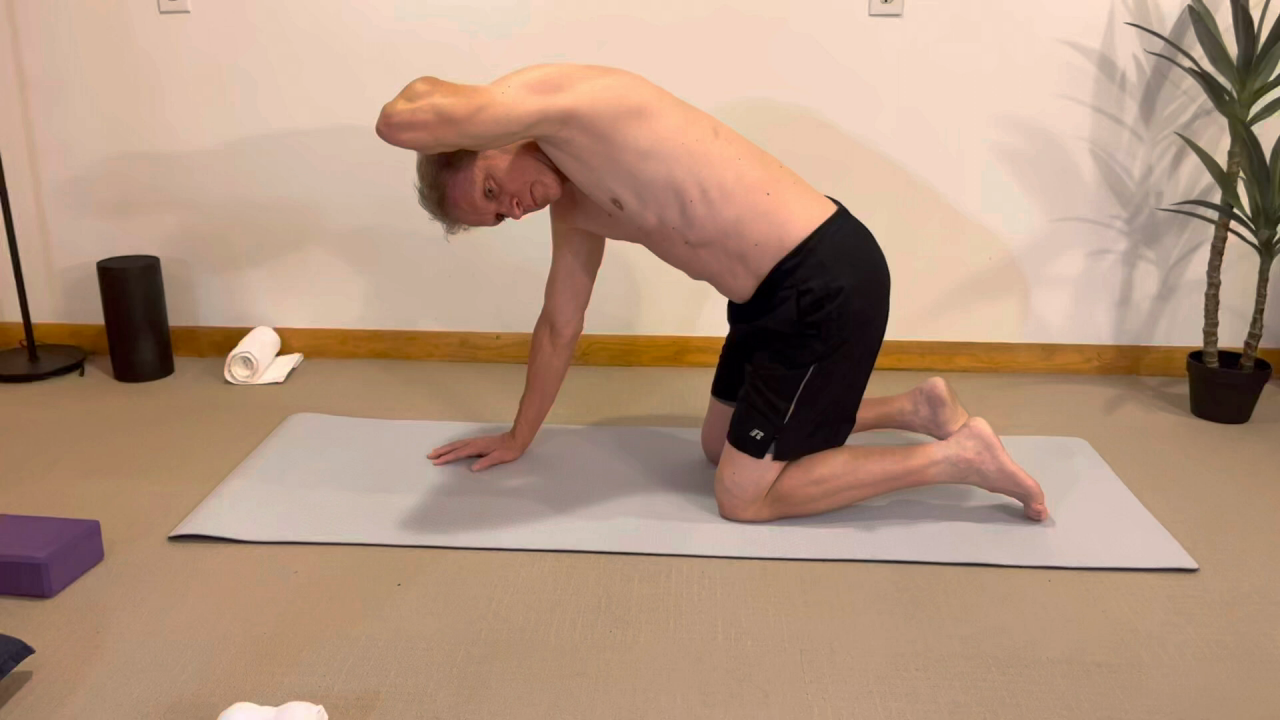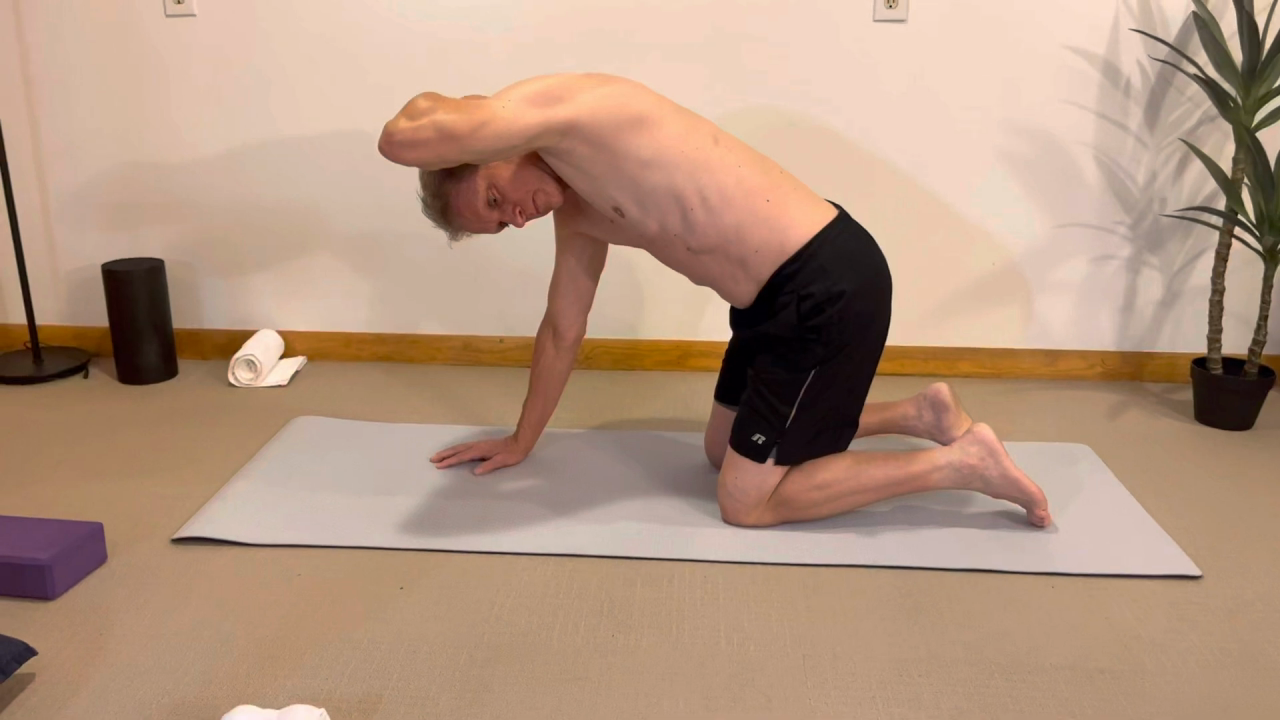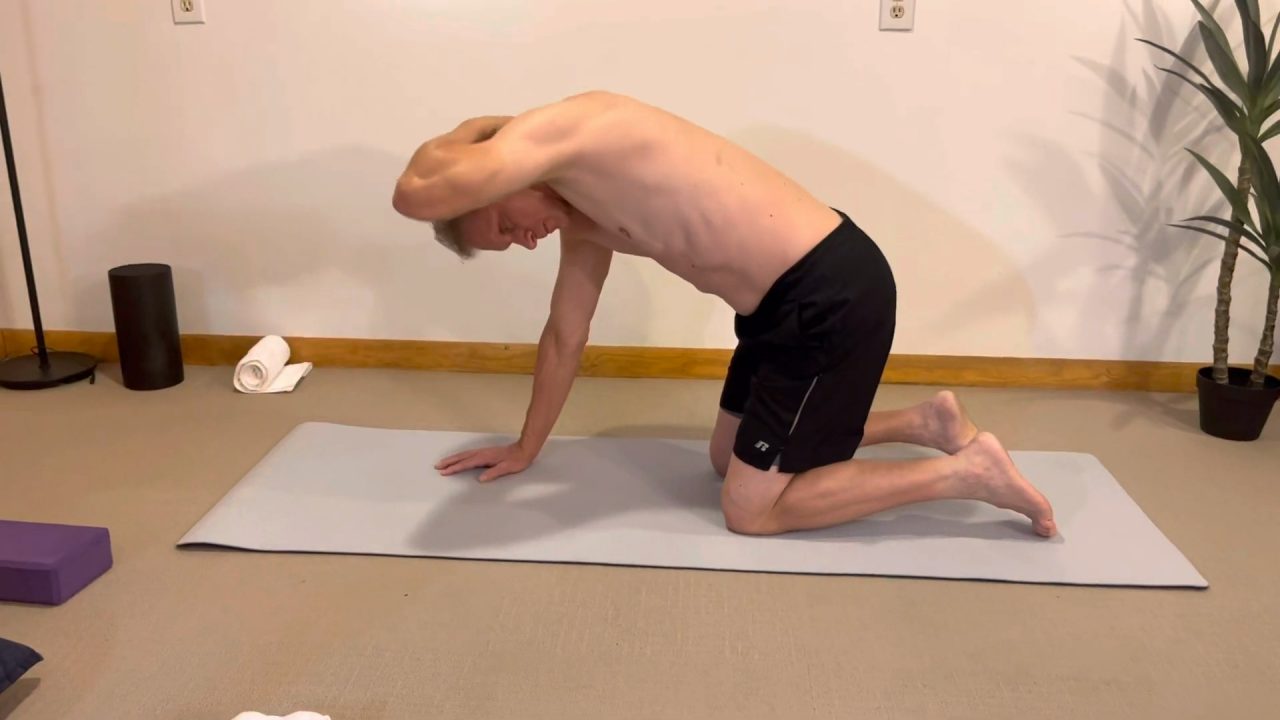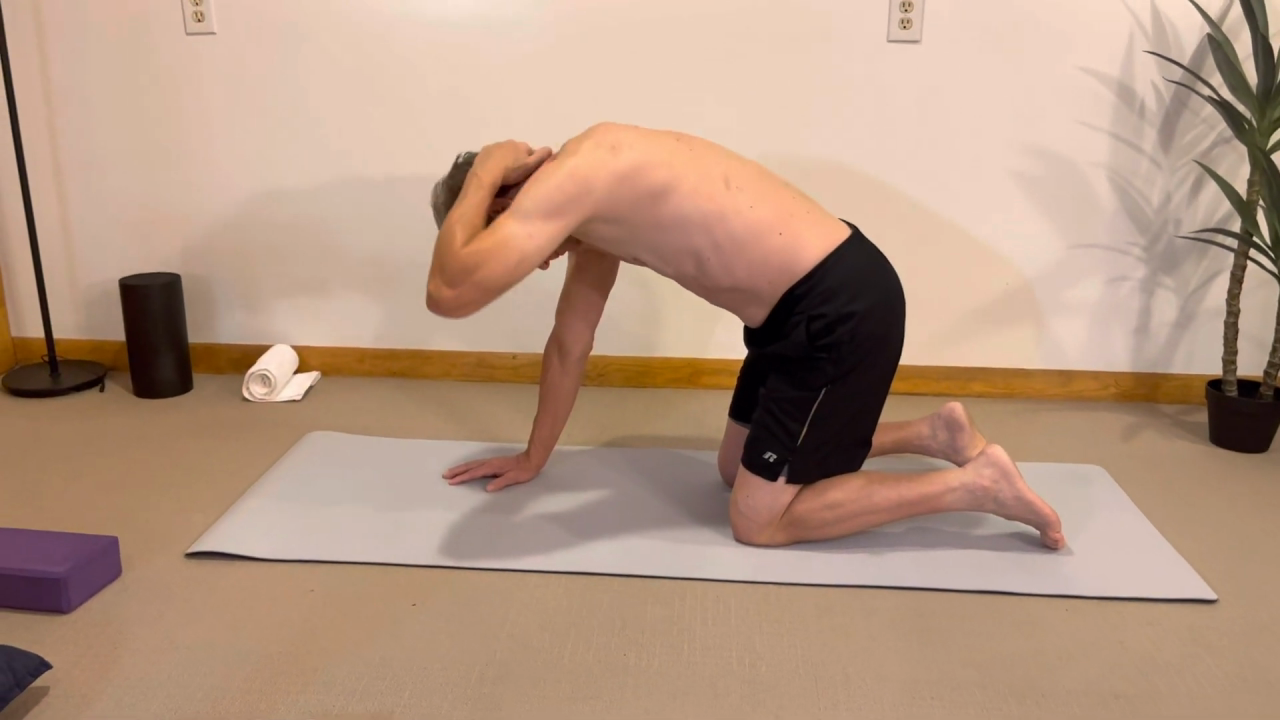
dt=0.4s
person 1, frame 1
left shoulder: (565, 95)
right shoulder: (574, 205)
left elbow: (400, 121)
right elbow: (559, 326)
left wrist: (451, 92)
right wrist: (517, 438)
left hip: (828, 282)
right hip: (778, 290)
left knee: (744, 496)
right knee: (721, 446)
left ankle: (959, 456)
right ankle: (915, 407)
person 1, frame 2
left shoulder: (562, 100)
right shoulder: (576, 208)
left elbow: (402, 141)
right elbow: (562, 329)
left wrist: (458, 106)
right wrist: (521, 441)
left hip: (830, 287)
right hip: (782, 292)
left knee: (747, 501)
right knee: (724, 449)
left ankle: (962, 462)
right ankle: (918, 413)
person 1, frame 3
left shoulder: (567, 125)
right shoulder: (583, 212)
left elbow: (417, 196)
right elbow: (564, 335)
left wrist: (475, 131)
right wrist: (525, 448)
left hip: (833, 292)
right hip: (792, 294)
left knee: (751, 509)
right knee: (730, 458)
left ankle: (968, 471)
right ankle: (923, 421)
person 1, frame 4
left shoulder: (573, 175)
right shoulder: (591, 204)
left elbow: (450, 293)
right elbow: (569, 343)
left wrist: (486, 169)
right wrist: (533, 457)
left hip: (841, 307)
right hip: (809, 301)
left knee: (760, 520)
right knee: (737, 467)
left ankle: (977, 485)
right ankle: (934, 434)
